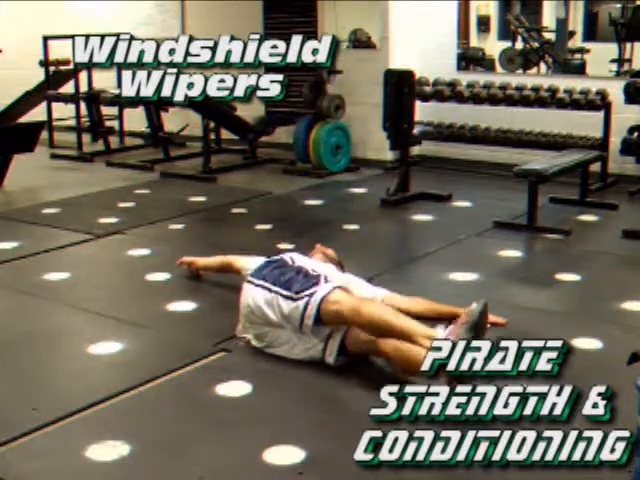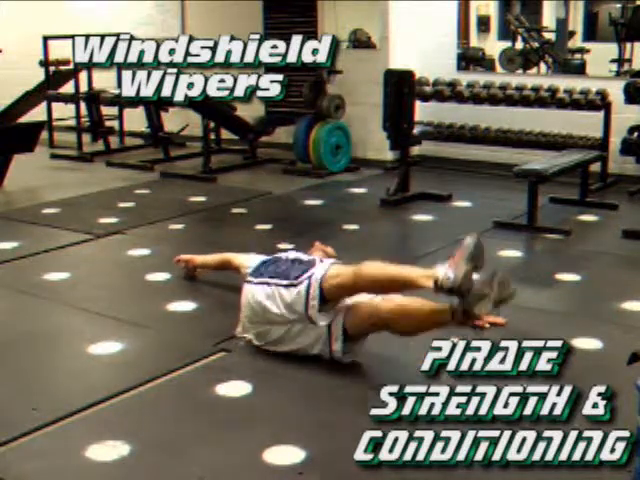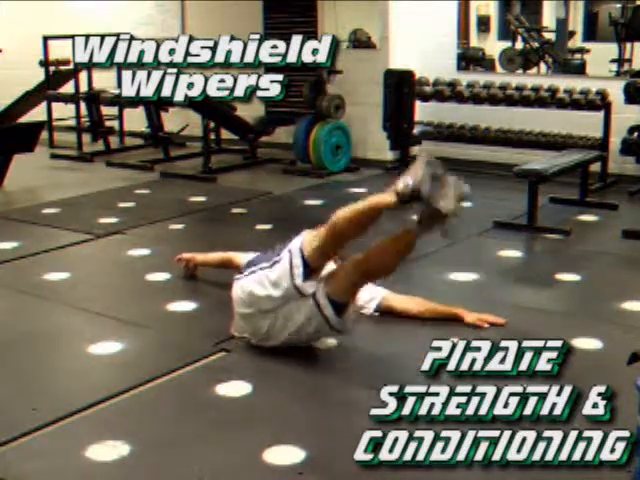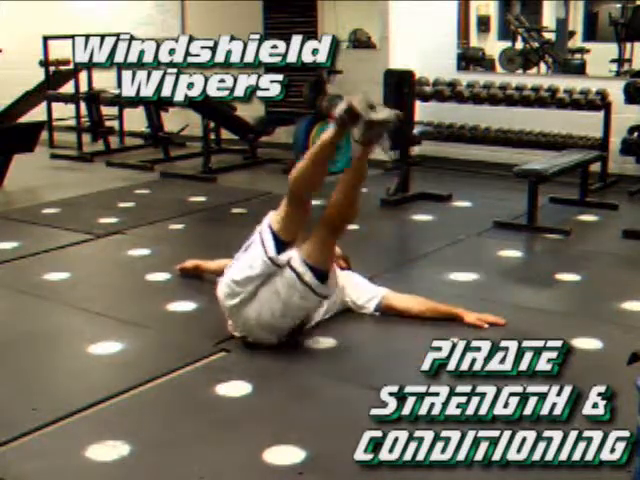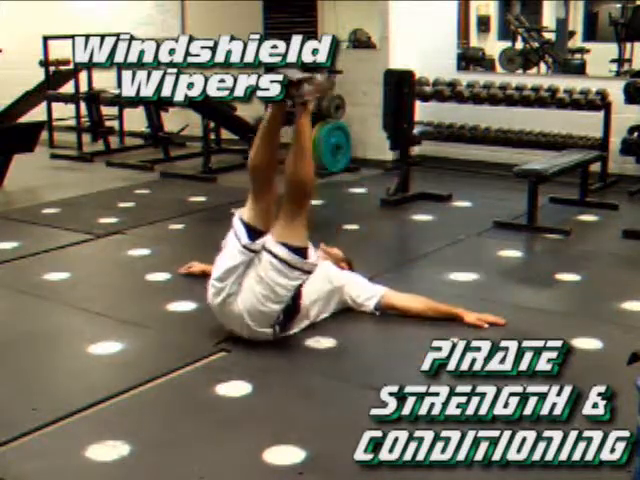
dt=0.3s
person 1, frame 1
left shoulder: (349, 282)
right shoulder: (282, 265)
left elbow: (405, 303)
right elbow: (232, 260)
left wrist: (459, 312)
left hip: (307, 336)
left knee: (381, 341)
right knee: (346, 305)
right ankle: (437, 341)
person 1, frame 2
left shoulder: (347, 299)
right shoulder: (282, 262)
left elbow: (400, 302)
right elbow: (233, 259)
left wrist: (463, 317)
left hip: (305, 334)
left knee: (380, 311)
right knee: (353, 275)
right ankle: (442, 277)
person 1, frame 3
left shoulder: (345, 280)
right shoulder: (287, 256)
left elbow: (403, 303)
right elbow: (233, 257)
left wrist: (461, 314)
left hip: (282, 324)
right hip: (256, 295)
right knee: (330, 233)
left ankle: (424, 221)
right ankle: (400, 192)
person 1, frame 4
left shoulder: (343, 281)
right shoulder: (296, 265)
left elbow: (402, 302)
left wrist: (461, 313)
left hip: (270, 318)
right hip: (239, 296)
left knee: (330, 225)
right knee: (298, 203)
right ankle: (341, 128)
person 1, frame 5
left shoulder: (342, 280)
right shoulder: (288, 260)
left elbow: (402, 301)
left wrist: (461, 314)
right wrist: (209, 267)
left hip: (259, 312)
right hip: (227, 293)
left knee: (295, 201)
right knee: (262, 190)
